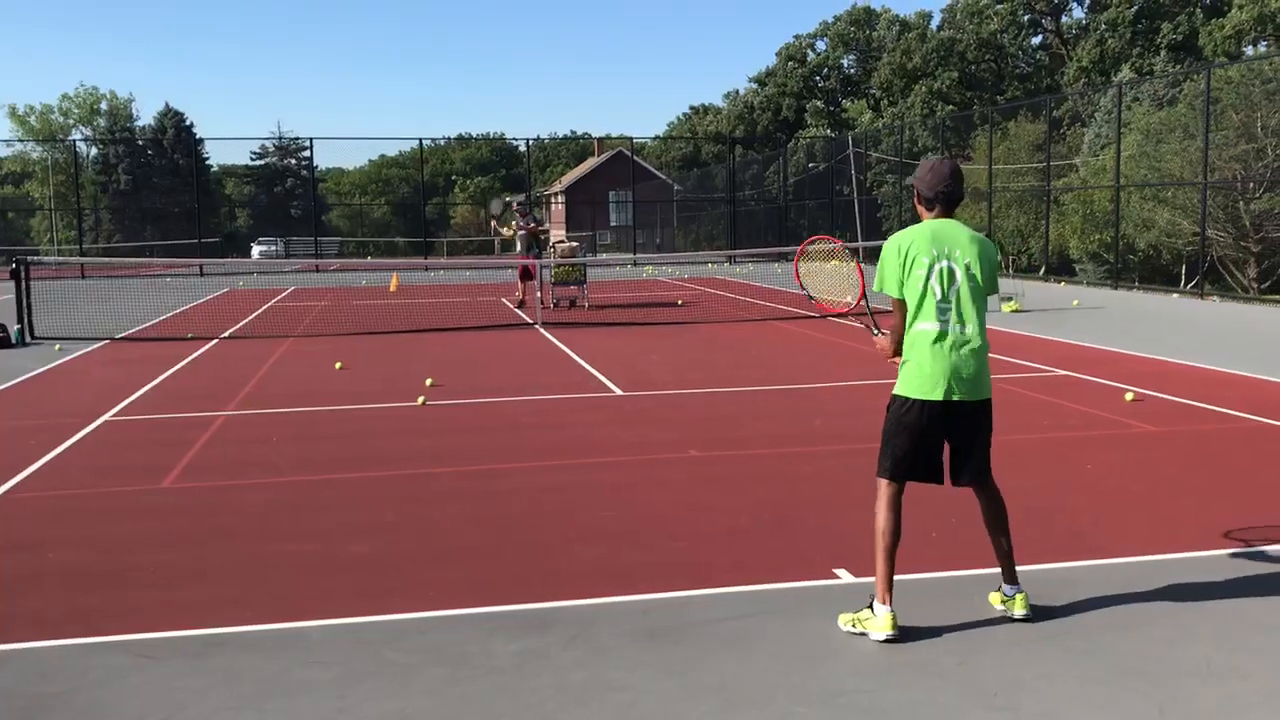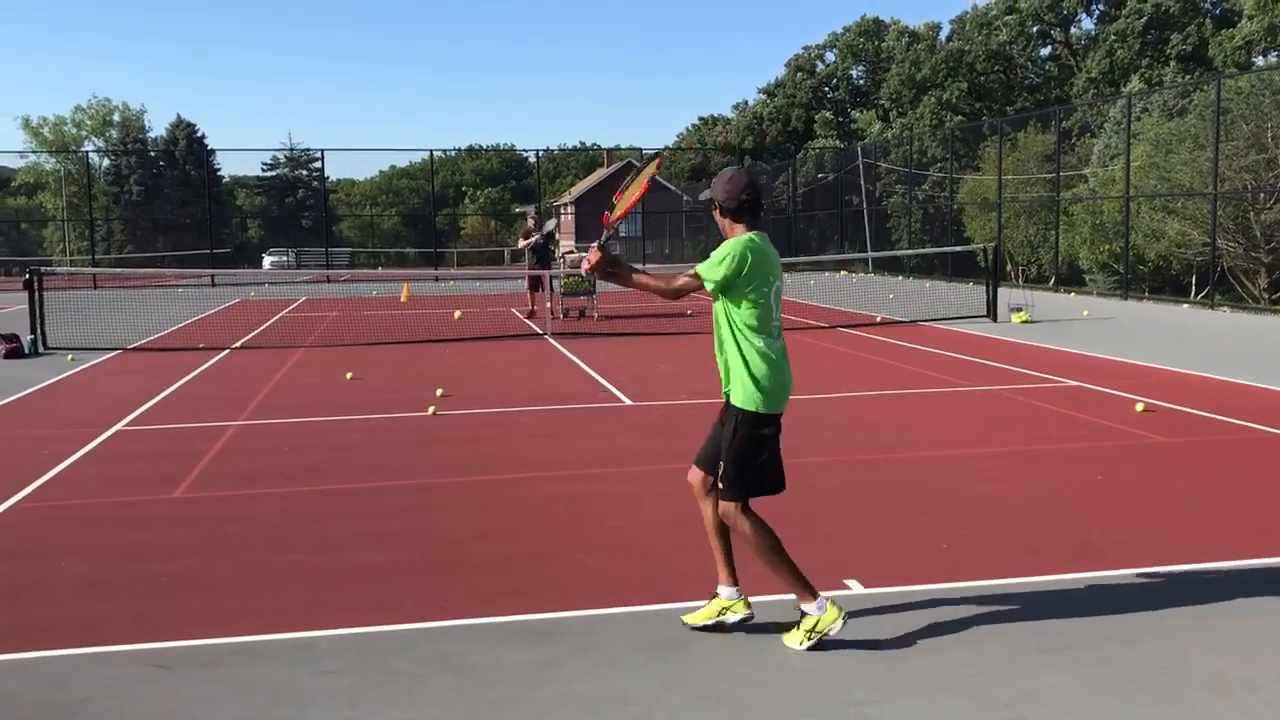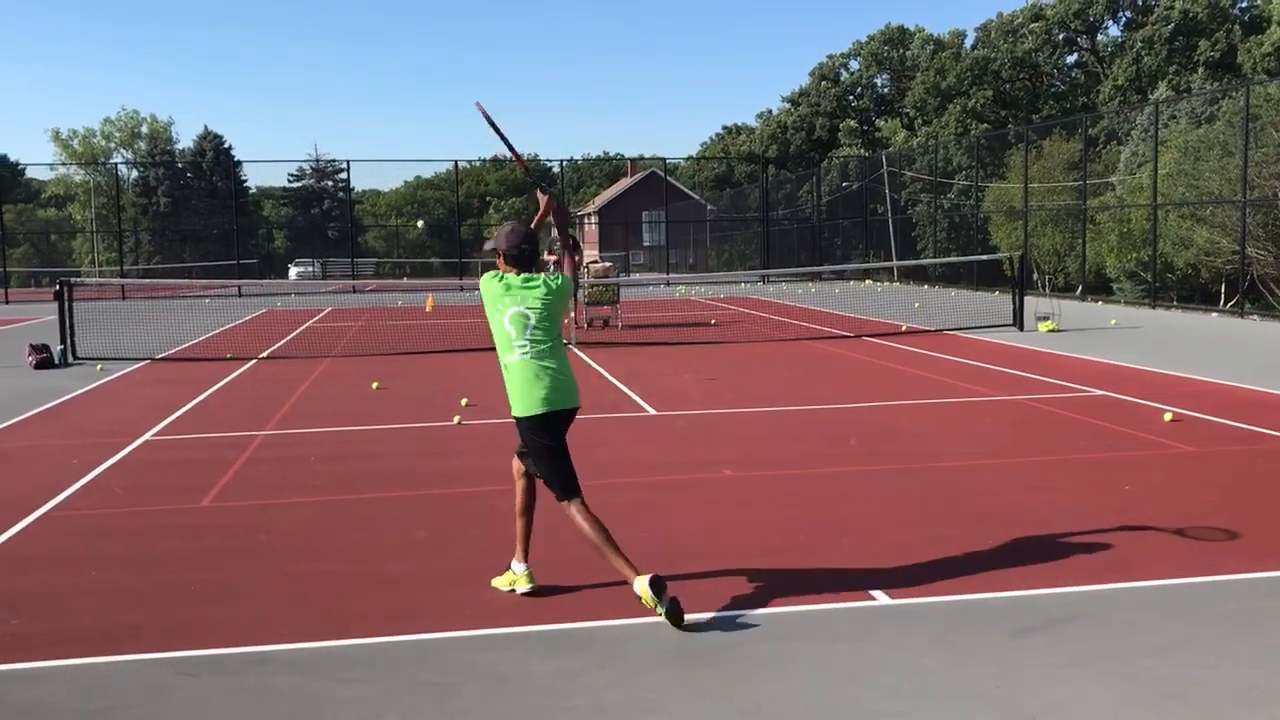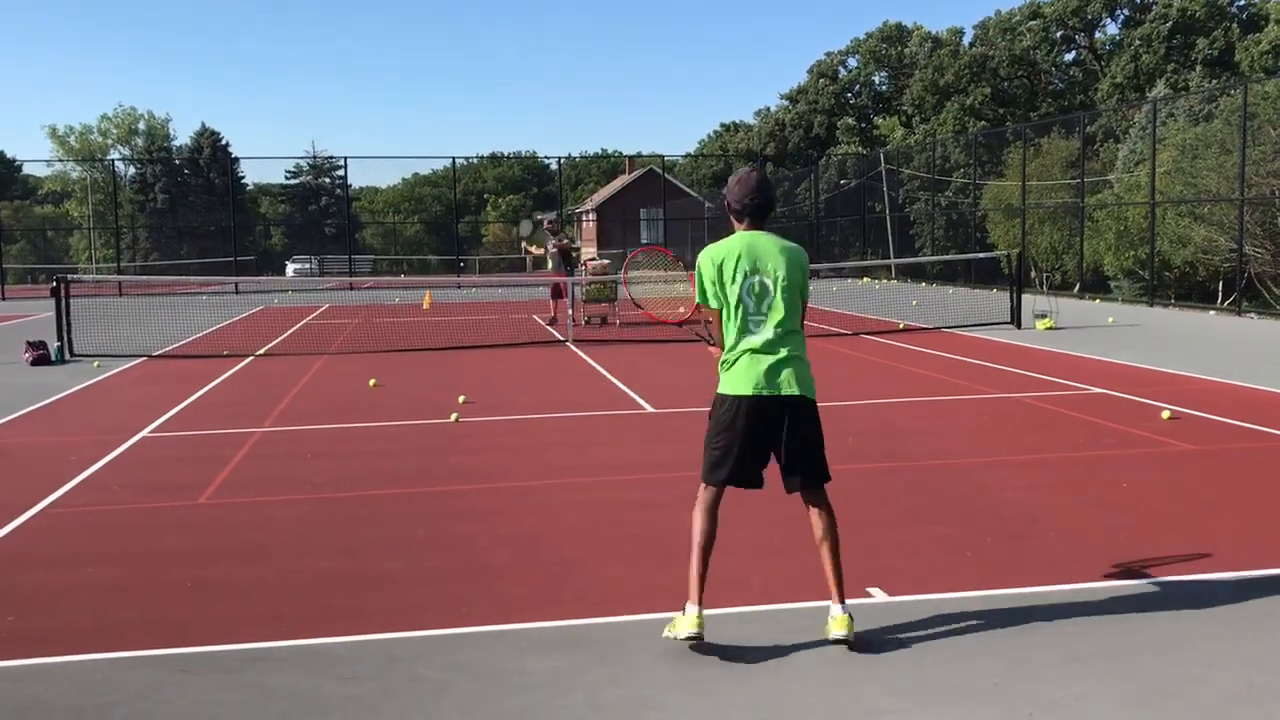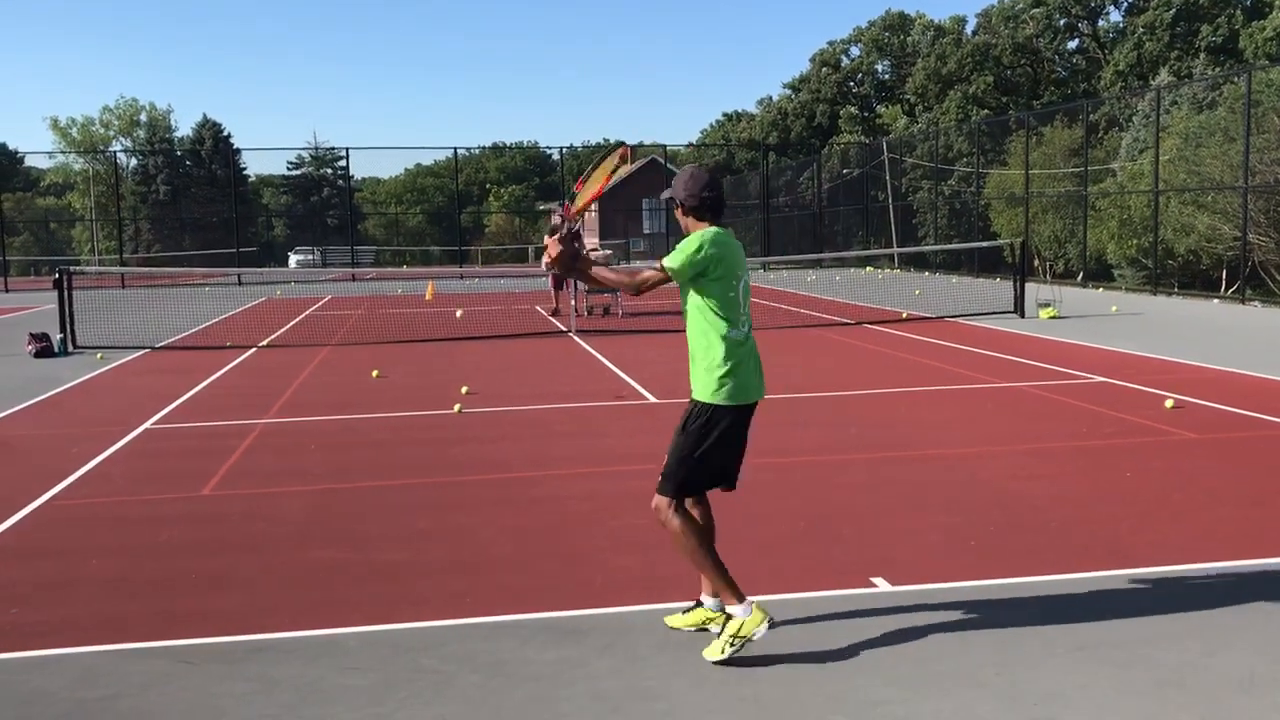
dt=1s
person 1, frame 1
left shoulder: (900, 243)
right shoulder: (983, 246)
left elbow: (901, 319)
right elbow: (973, 310)
left wrist: (892, 346)
left hip: (921, 383)
right hip: (973, 382)
left knee: (889, 486)
right knee: (980, 481)
left ankle: (881, 609)
right ankle: (1013, 590)
person 1, frame 2
left shoulder: (739, 250)
right shoulder: (757, 248)
left elbow: (675, 288)
right elbow: (687, 285)
left wrist: (613, 270)
right wrist: (620, 270)
left hip: (753, 394)
right hip: (750, 391)
left knee: (731, 506)
right knee: (701, 481)
left ankle: (816, 607)
right ankle: (731, 597)
person 1, frame 3
left shoulder: (490, 285)
right shoulder: (555, 284)
left elbow: (509, 268)
right elbow: (571, 263)
left wrist: (538, 218)
right wrist: (558, 218)
left hip: (533, 404)
right hip: (564, 397)
left knee: (570, 502)
right knee: (521, 468)
left ankle: (641, 582)
right ankle: (520, 570)
person 1, frame 4
left shoulder: (711, 256)
right shoulder: (796, 256)
left elbow: (716, 325)
left hip: (740, 387)
right hip: (795, 386)
left knee: (708, 493)
right knee: (813, 494)
left ankle: (693, 612)
right ankle: (839, 611)
person 1, frame 5
left shoulder: (706, 243)
right shoulder: (721, 243)
left elbow: (638, 284)
right elbow: (643, 281)
left wrist: (573, 264)
right wrist: (580, 265)
left hip: (719, 392)
right hip: (733, 390)
left knee: (666, 503)
right knee: (690, 492)
left ankle: (740, 609)
right ankle: (713, 600)
